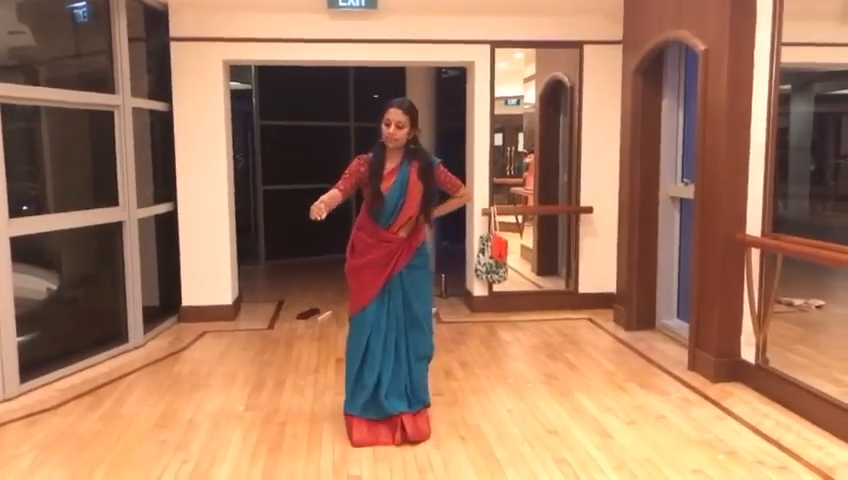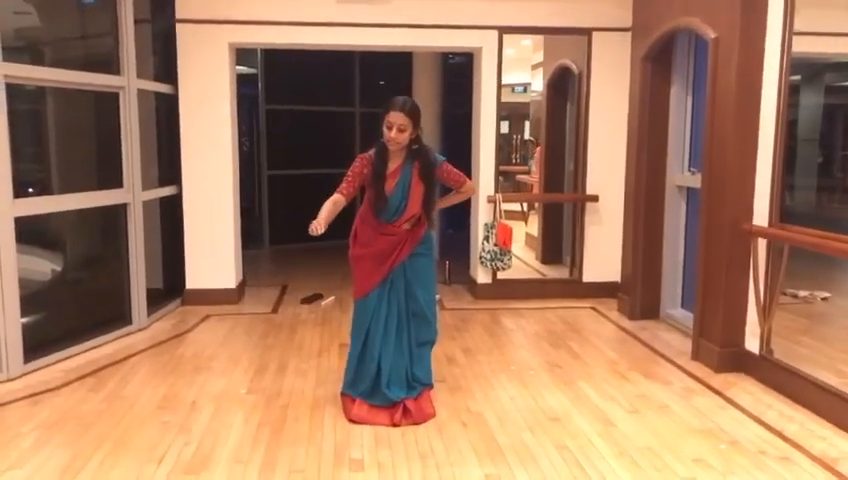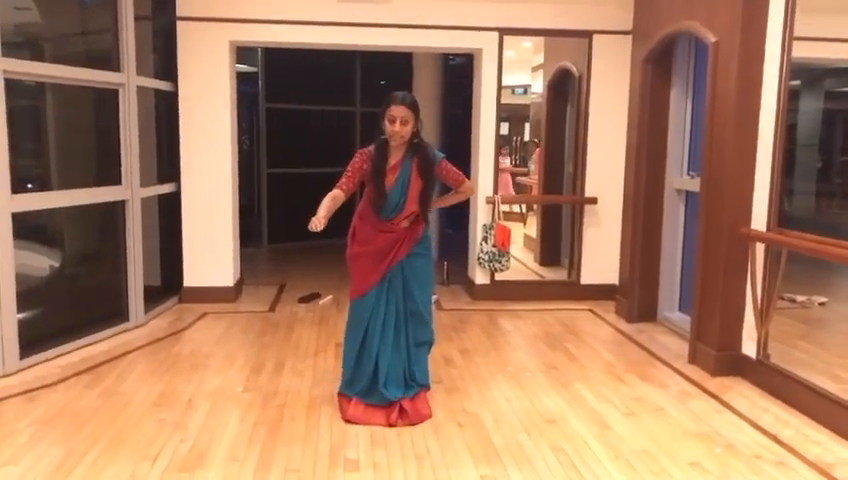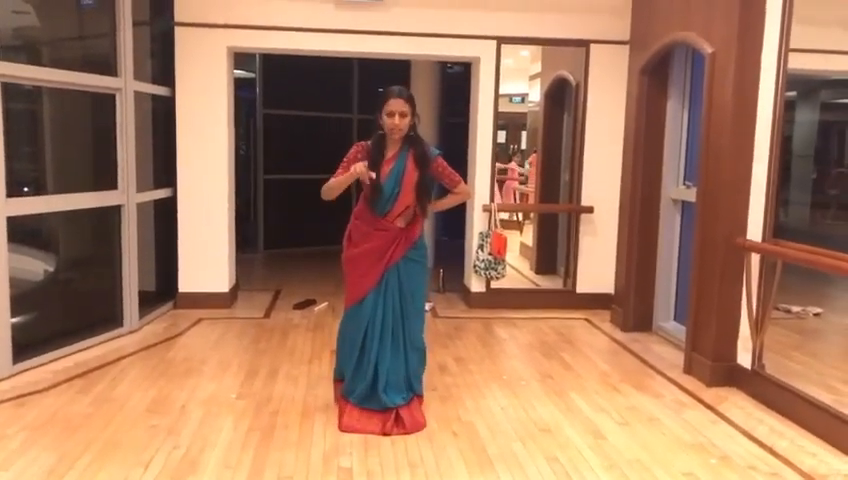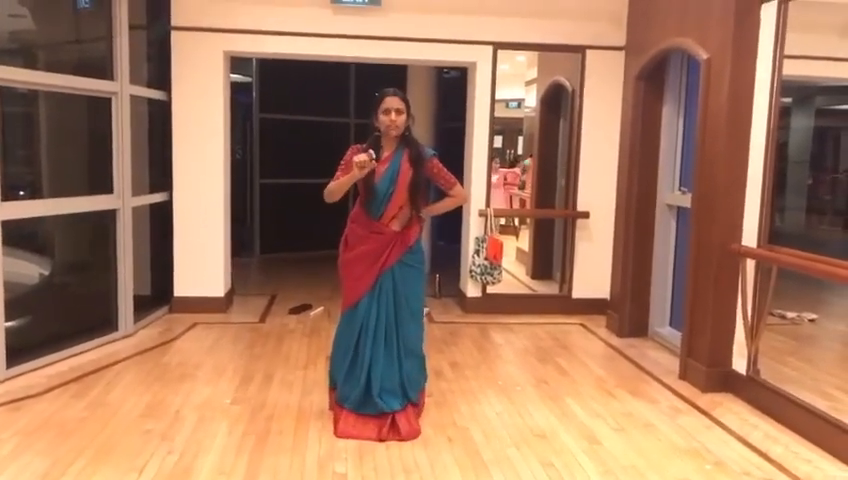
dt=0.5s
person 1, frame 1
left shoulder: (426, 166)
right shoulder: (365, 164)
left elbow: (463, 195)
right elbow: (339, 192)
left wrist: (429, 215)
right wrist: (323, 204)
left hip: (409, 258)
right hip: (370, 258)
left knee: (411, 329)
right knee: (369, 332)
left ankle: (408, 407)
right ankle: (368, 409)
person 1, frame 2
left shoulder: (428, 163)
right shoulder: (368, 162)
left elbow: (467, 188)
right elbow: (341, 196)
left wrist: (431, 207)
right wrist: (322, 219)
left hip: (413, 248)
right hip: (373, 248)
left knee: (414, 316)
right knee: (373, 317)
left ankle: (411, 389)
right ankle: (369, 389)
person 1, frame 3
left shoulder: (428, 159)
right shoulder: (368, 157)
left elbow: (466, 188)
right elbow: (339, 192)
left wrist: (429, 206)
right wrist: (321, 214)
left hip: (410, 247)
right hip: (371, 247)
left knee: (410, 316)
right knee: (369, 317)
left ankle: (406, 389)
right ankle: (366, 388)
person 1, frame 4
left shoulder: (424, 156)
right shoulder: (363, 151)
left elbow: (463, 191)
right elbow: (326, 193)
left wrist: (424, 209)
right wrist: (350, 176)
left hip: (406, 249)
right hip: (366, 248)
left knee: (404, 321)
right knee: (364, 320)
left ankle: (401, 398)
right ankle: (360, 396)
person 1, frame 5
left shoulder: (420, 157)
right shoulder: (359, 153)
left elbow: (459, 194)
right elbow: (329, 196)
left wrist: (420, 213)
right wrist: (355, 174)
left hip: (403, 253)
right hip: (363, 251)
left knee: (401, 325)
right knee: (360, 325)
left ankle: (398, 403)
right ankle: (356, 400)
